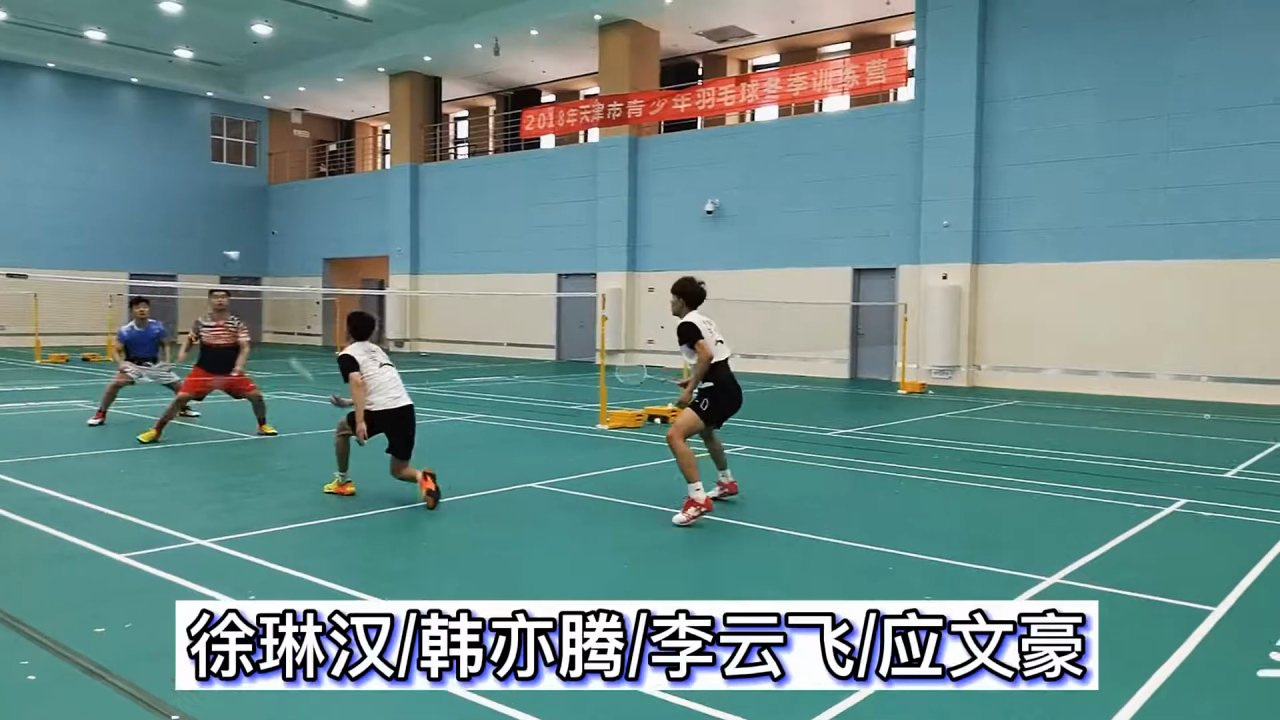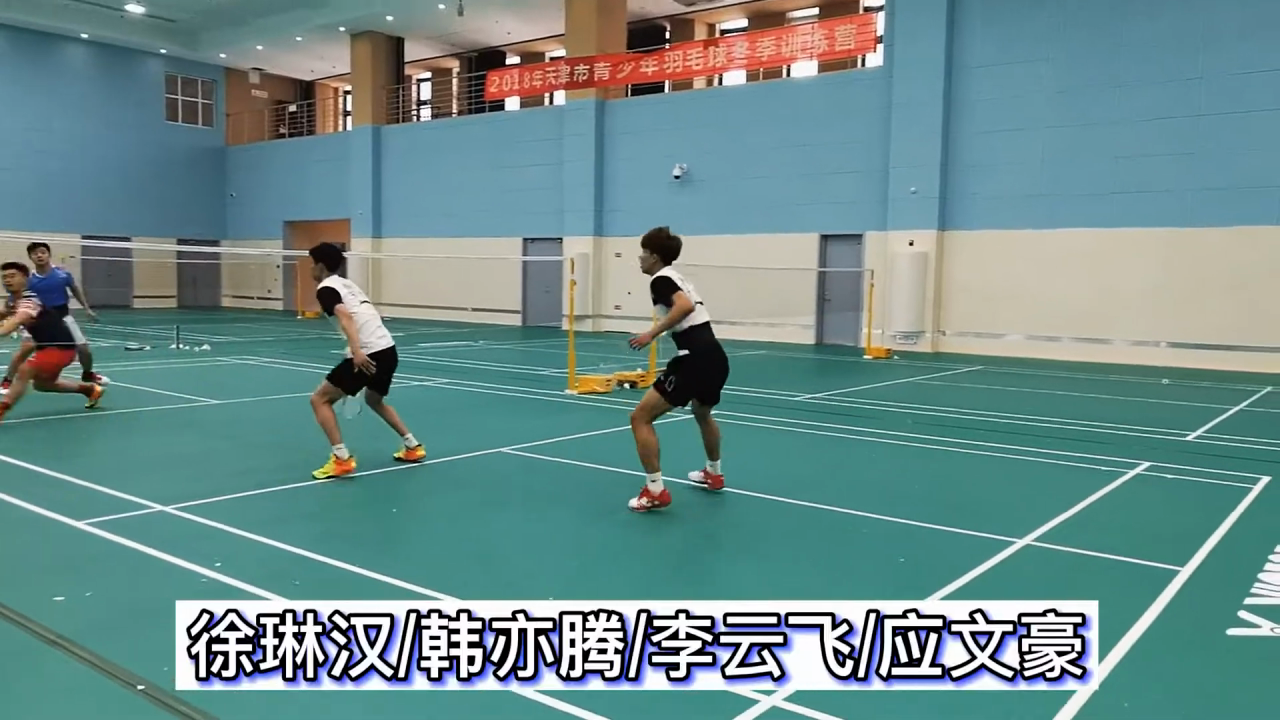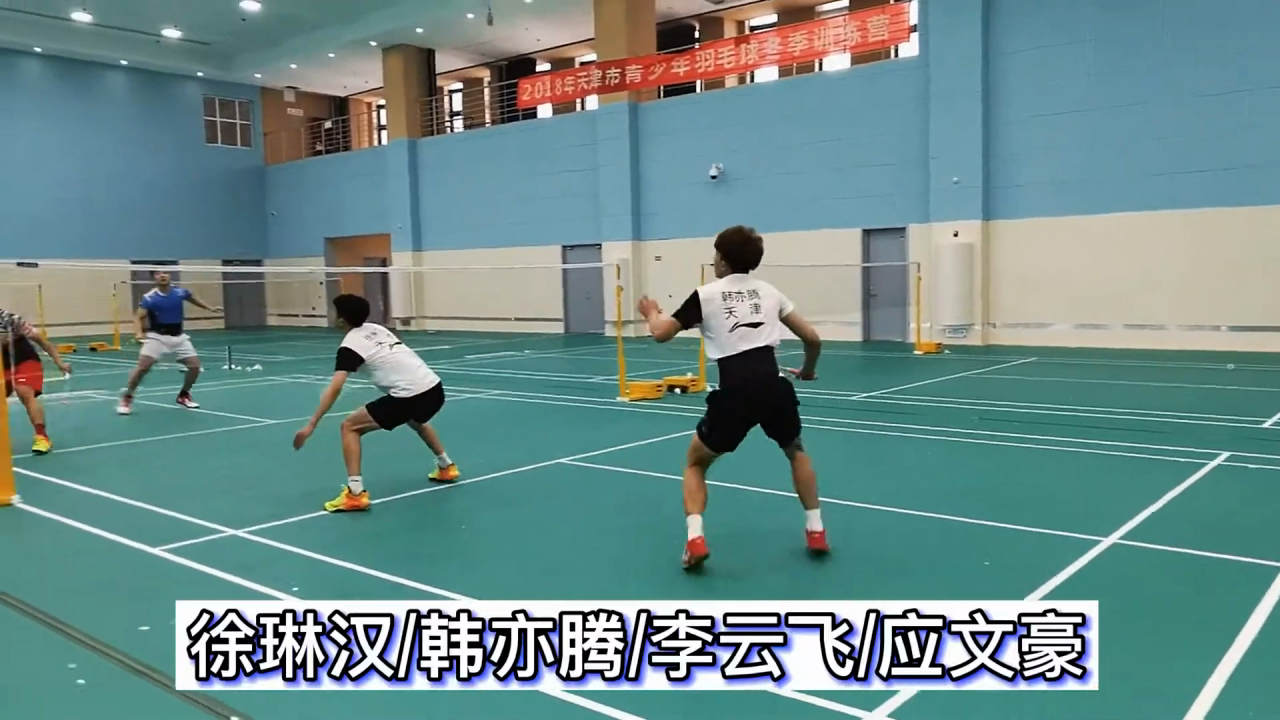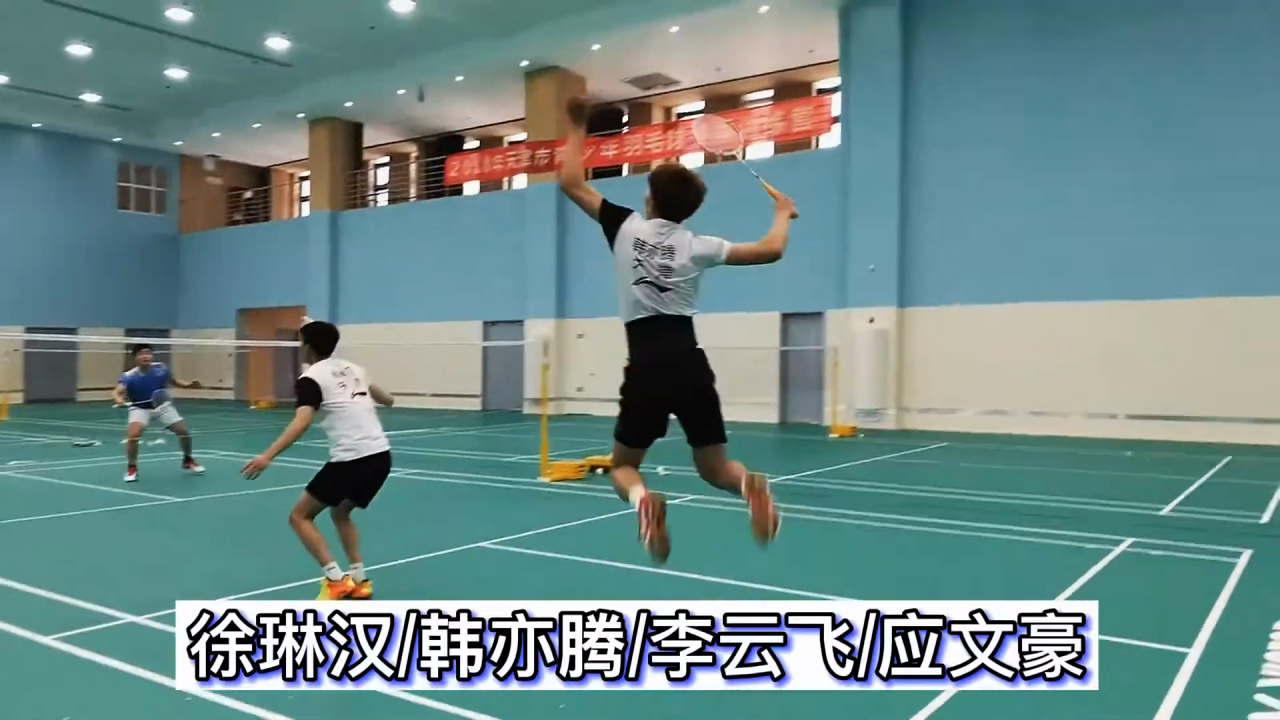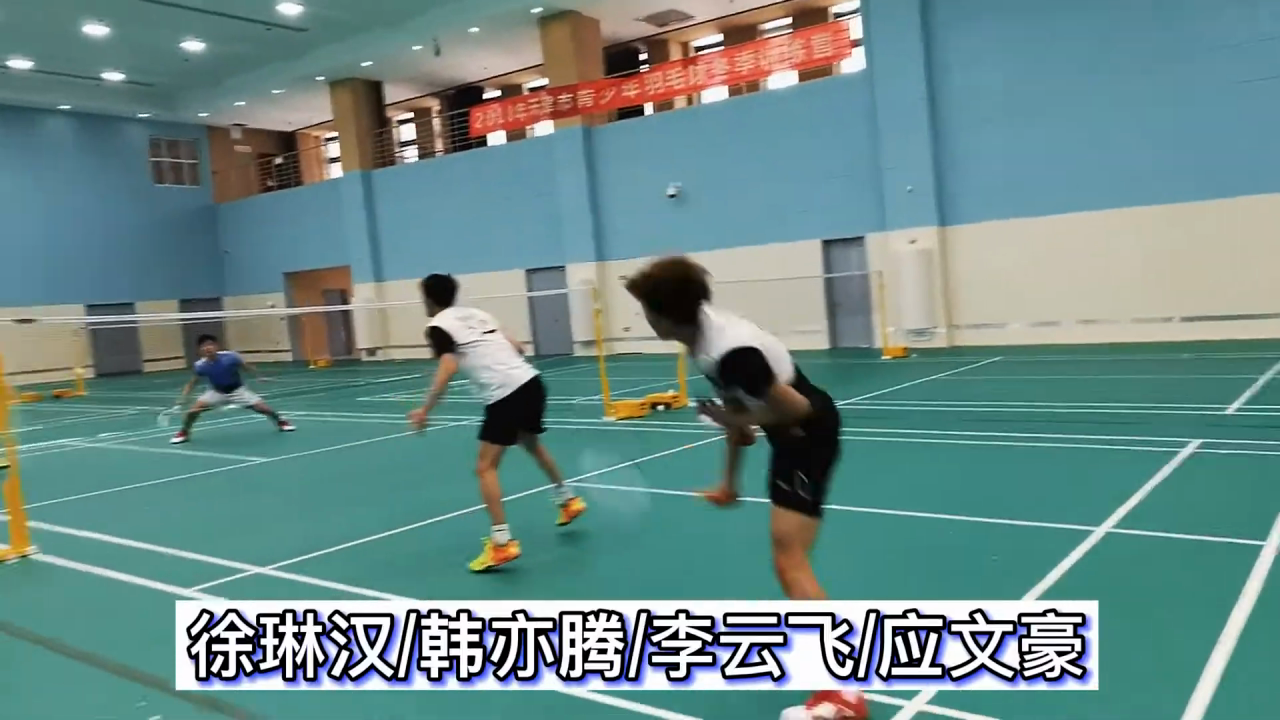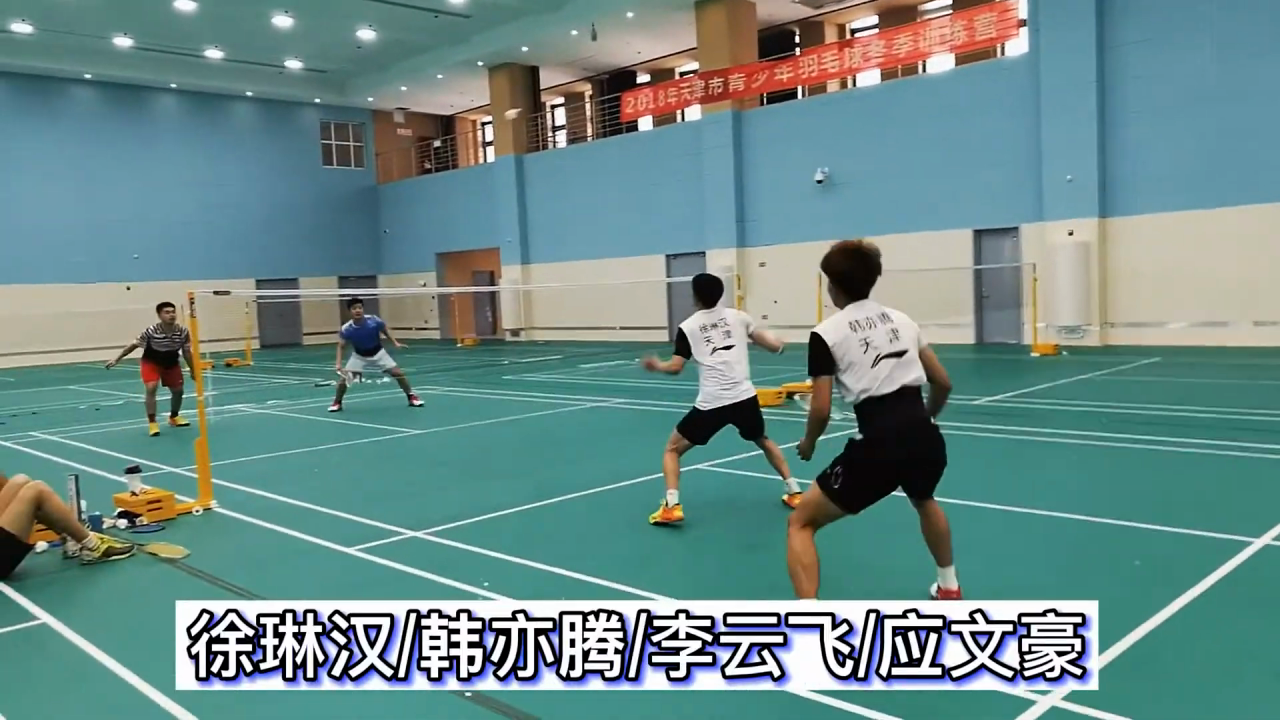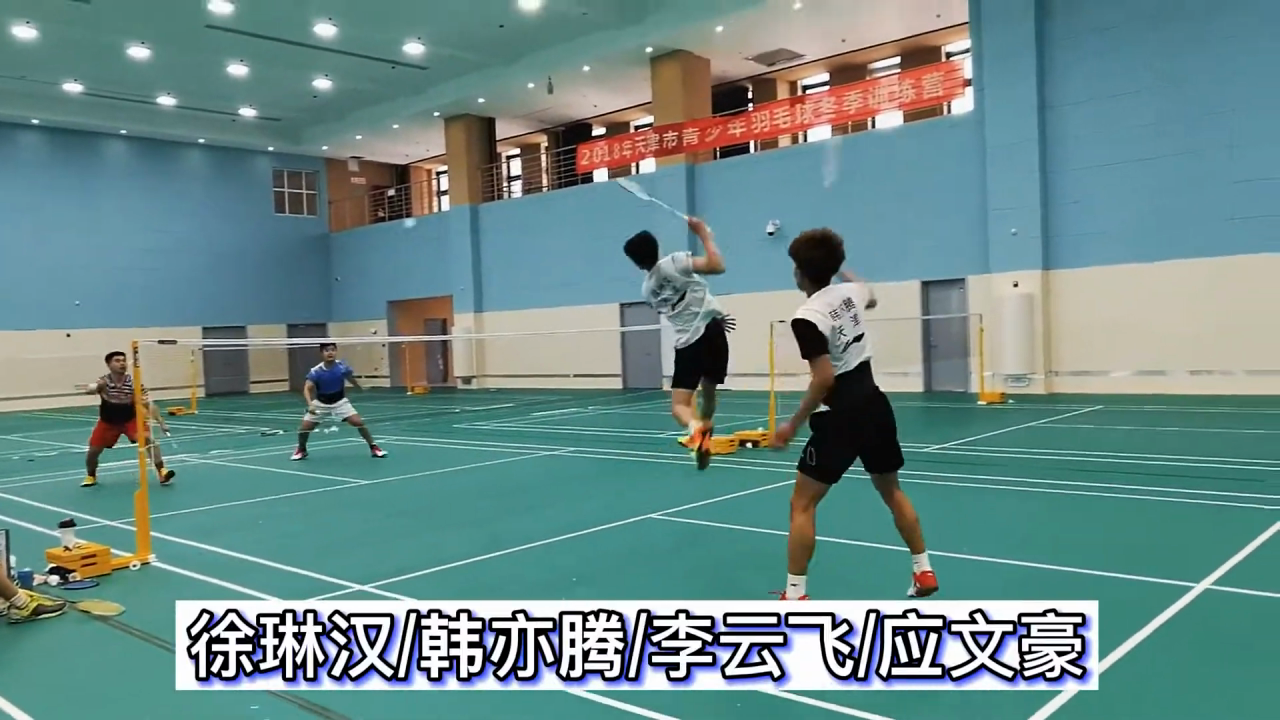
dt=0.5s
person 1, frame 1
left shoulder: (686, 324)
right shoulder: (704, 320)
left elbow: (705, 355)
left wrist: (691, 388)
right wrist: (693, 380)
left hip: (717, 391)
right hip: (729, 389)
left knee: (676, 435)
right knee: (707, 433)
left ankle: (698, 498)
right ankle: (725, 483)
person 1, frame 2
left shoulder: (661, 280)
right shoulder: (677, 277)
left elbow: (685, 305)
left wrist: (652, 333)
left hip: (694, 360)
right hip: (716, 357)
left knee: (640, 418)
right knee: (701, 413)
left ankle: (656, 491)
right ankle: (713, 474)
person 1, frame 3
left shoulder: (705, 295)
right shoulder: (770, 292)
left elbow: (662, 334)
right elbow: (812, 338)
left wrist: (651, 314)
right wrist: (809, 369)
left hip: (733, 392)
right hip: (774, 387)
left knee: (695, 465)
right knee: (796, 453)
left ankle: (695, 539)
right ankle: (815, 531)
person 1, frame 4
left shoulder: (626, 228)
right shoulder: (697, 246)
left elbow: (569, 183)
right elbow: (771, 251)
left wrist: (577, 129)
right wrist: (783, 212)
left hip: (646, 372)
right hip: (690, 369)
left knee: (623, 468)
right knee: (716, 469)
left ankle: (643, 500)
right ankle: (749, 486)
person 1, frame 5
left shoulder: (732, 355)
right shoulder: (709, 327)
left elbow: (795, 409)
right elbow: (735, 407)
left wrist: (741, 421)
right wrist: (730, 480)
left hip: (807, 439)
right hip: (795, 434)
left knee: (788, 561)
person 1, frame 6
left shoulder: (826, 334)
right shoulder: (900, 319)
left elbow: (821, 408)
right elbow: (941, 382)
left wrist: (808, 444)
left hip: (878, 447)
right hip: (927, 442)
left knee: (800, 524)
right knee: (924, 501)
right ankle: (948, 587)
person 1, frame 7
left shoulder: (806, 318)
right shoulder: (850, 292)
left elbow: (824, 379)
right elbow: (870, 298)
left wrist: (792, 425)
right wrist: (843, 271)
left hip: (841, 419)
right hip: (875, 408)
left knee: (801, 506)
right knee: (892, 492)
left ankle: (795, 594)
right ankle: (923, 571)
person 2, frame 1
left shoulder: (346, 355)
right shoulder: (376, 350)
left elbow: (358, 384)
left wrist: (359, 420)
right wrist: (348, 402)
left hip: (383, 412)
right hip: (406, 410)
left knee: (342, 430)
right knee: (399, 471)
left ankle: (343, 482)
right ankle: (422, 477)
person 2, frame 2
left shoulder: (325, 288)
right shoulder: (346, 284)
left elbow: (345, 316)
left wrist: (356, 352)
left hip: (367, 355)
right hip: (388, 350)
left knee: (319, 399)
right knee: (374, 399)
left ankle: (342, 458)
right ankle: (412, 446)
person 2, frame 3
left shoulder: (349, 346)
right shoulder: (378, 329)
left elbow: (335, 387)
left wrist: (311, 425)
left hip: (409, 396)
right hip: (434, 389)
left knee: (350, 427)
right knee: (417, 421)
left ankle: (356, 494)
right ankle: (446, 466)
person 2, frame 4
left shoulder: (311, 379)
right shoulder: (353, 369)
left elbow: (301, 422)
right elbow: (388, 400)
left wrist: (267, 457)
left hip: (351, 459)
right hip: (381, 456)
left knee: (300, 517)
right knee: (340, 513)
left ankle: (337, 580)
right ankle: (358, 581)
person 2, frame 5
left shoulder: (438, 326)
right shoulder: (478, 314)
left elbow: (448, 367)
right elbow: (517, 348)
left wrist: (425, 408)
left hip: (503, 395)
right hip: (531, 383)
left knee: (485, 468)
right knee: (532, 445)
left ankle: (502, 543)
right ankle: (569, 501)
person 2, frame 6
left shoulder: (688, 327)
right shoulder: (737, 316)
left elbow: (675, 367)
right elbow: (774, 346)
left wrist: (656, 365)
right wrist: (779, 344)
left hip: (711, 404)
right hip: (745, 398)
left knee: (672, 449)
right knee: (764, 442)
left ankle: (671, 505)
right ankle: (793, 491)
person 2, frame 7
left shoulder: (649, 289)
right shoulder: (674, 262)
right elbow: (717, 266)
right wrist: (703, 231)
left hip: (687, 345)
right hip: (711, 334)
left knee: (679, 406)
right knee: (708, 390)
left ankle: (696, 428)
right ankle: (704, 430)
